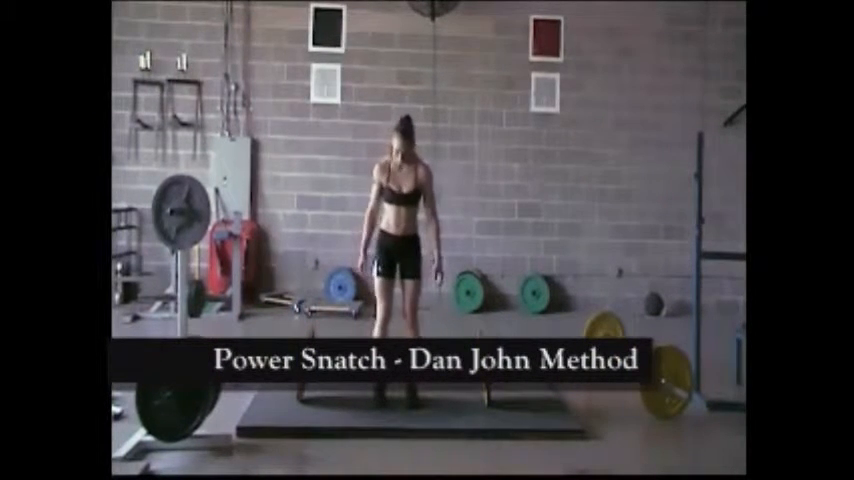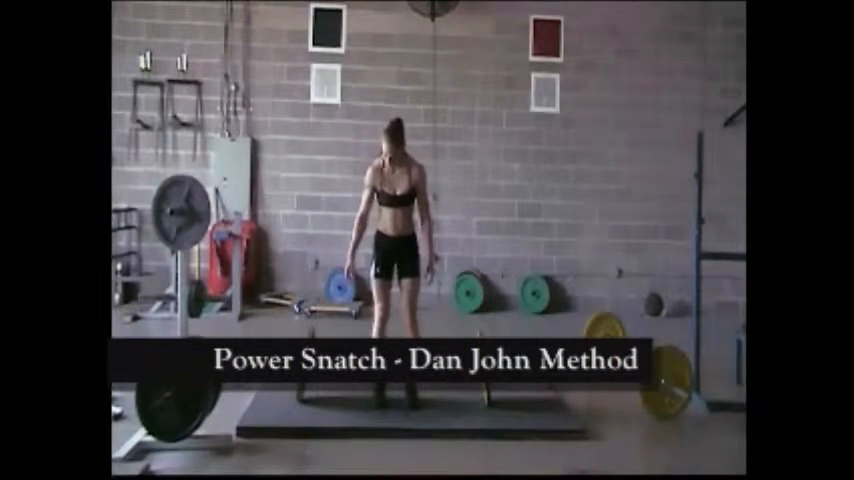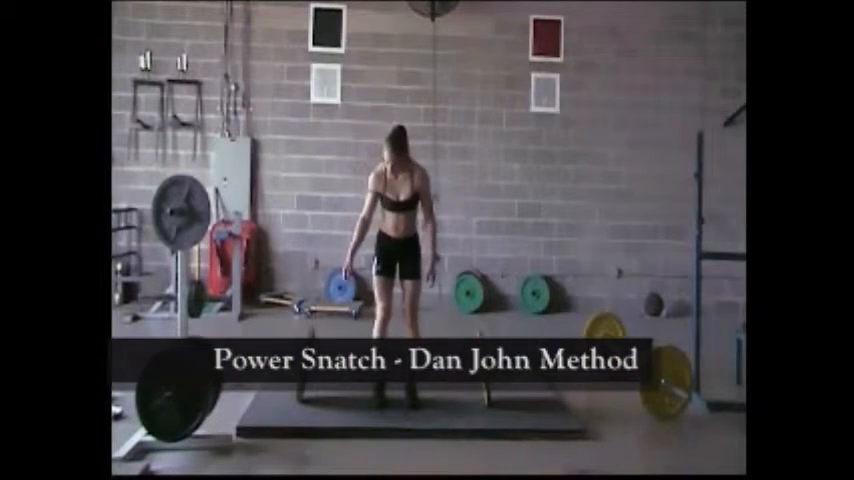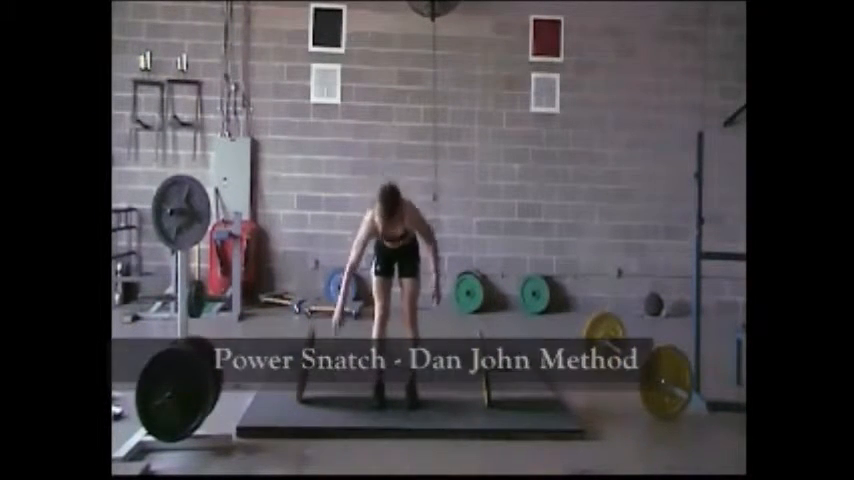
dt=0.3s
person 1, frame 1
left shoulder: (423, 172)
right shoulder: (381, 168)
left elbow: (431, 215)
right elbow: (372, 211)
left wrist: (437, 254)
right wrist: (362, 249)
left hip: (410, 245)
right hip: (385, 243)
left knee: (411, 316)
right knee: (383, 314)
left ankle: (411, 381)
right ankle: (379, 378)
person 1, frame 2
left shoulder: (416, 171)
right shoulder: (374, 171)
left elbow: (425, 215)
right elbow: (362, 214)
left wrist: (430, 254)
right wrist: (351, 254)
left hip: (408, 245)
right hip: (383, 244)
left knee: (410, 316)
right knee: (381, 314)
left ankle: (411, 381)
right ankle: (378, 379)
person 1, frame 3
left shoulder: (419, 176)
right shoulder: (377, 176)
left elbow: (429, 218)
right elbow: (365, 218)
left wrist: (433, 256)
right wrist: (350, 254)
left hip: (410, 246)
right hip: (385, 244)
left knee: (410, 315)
right knee: (382, 313)
left ankle: (411, 380)
right ankle: (378, 378)
person 1, frame 4
left shoulder: (411, 215)
right shoulder: (370, 219)
left elbow: (432, 243)
right elbow: (352, 262)
left wrist: (436, 279)
right wrist: (340, 305)
left hip: (408, 252)
right hip: (382, 253)
left knee: (409, 317)
right knee: (381, 315)
left ankle: (411, 382)
right ankle: (378, 381)
